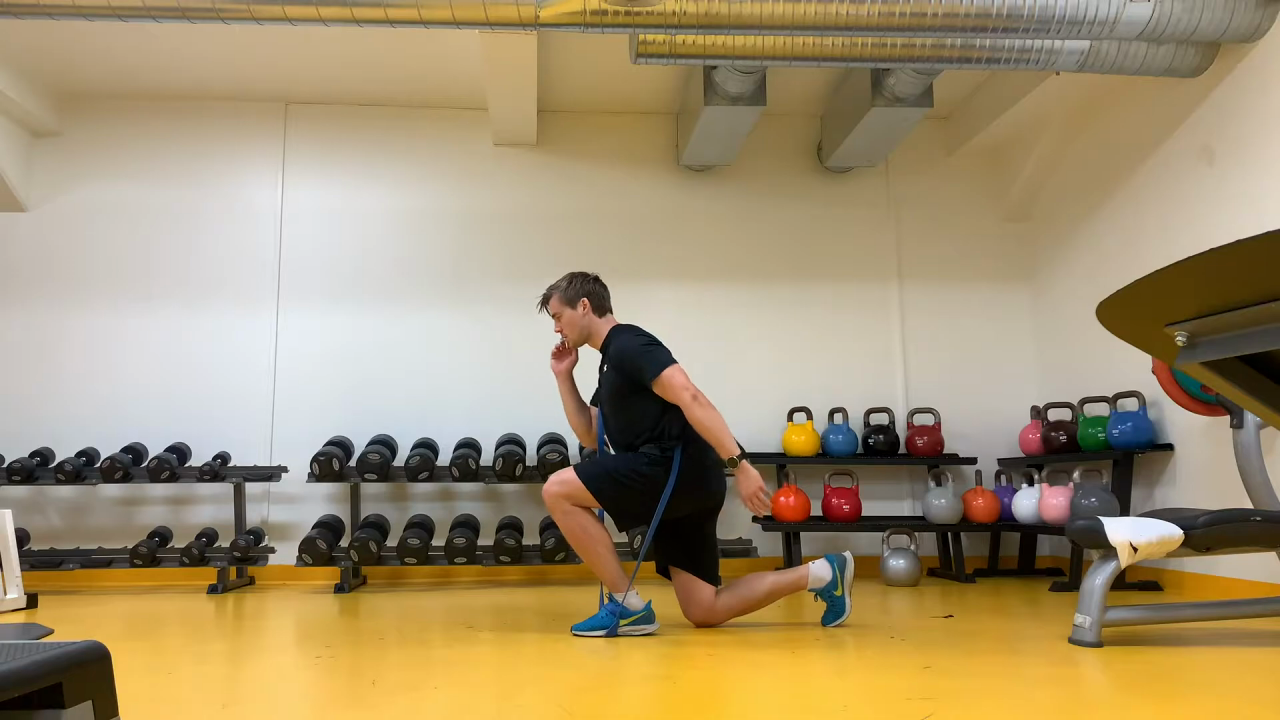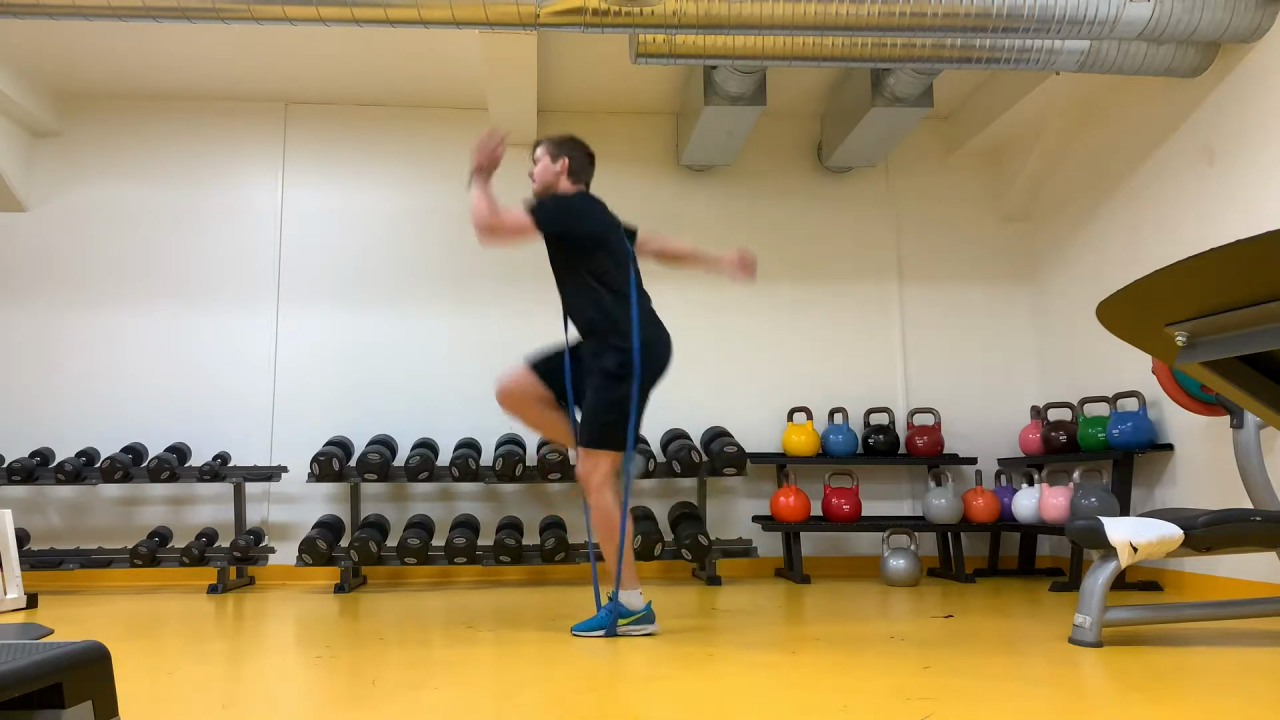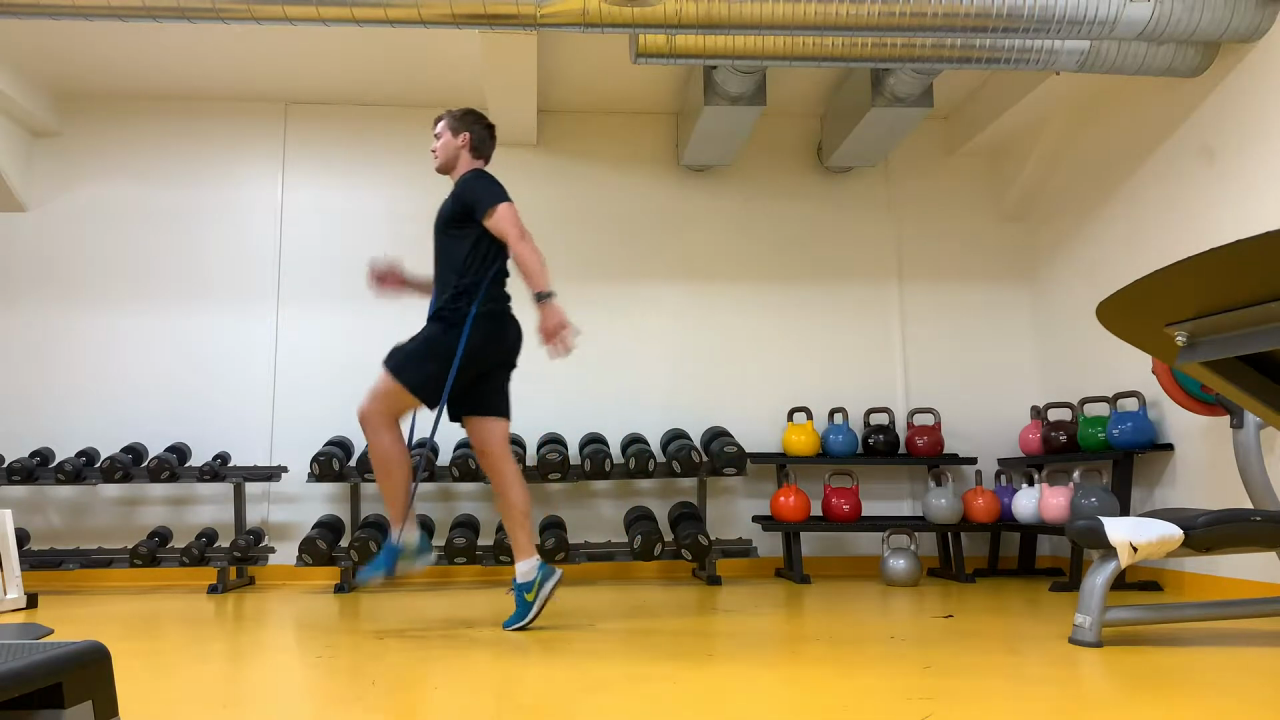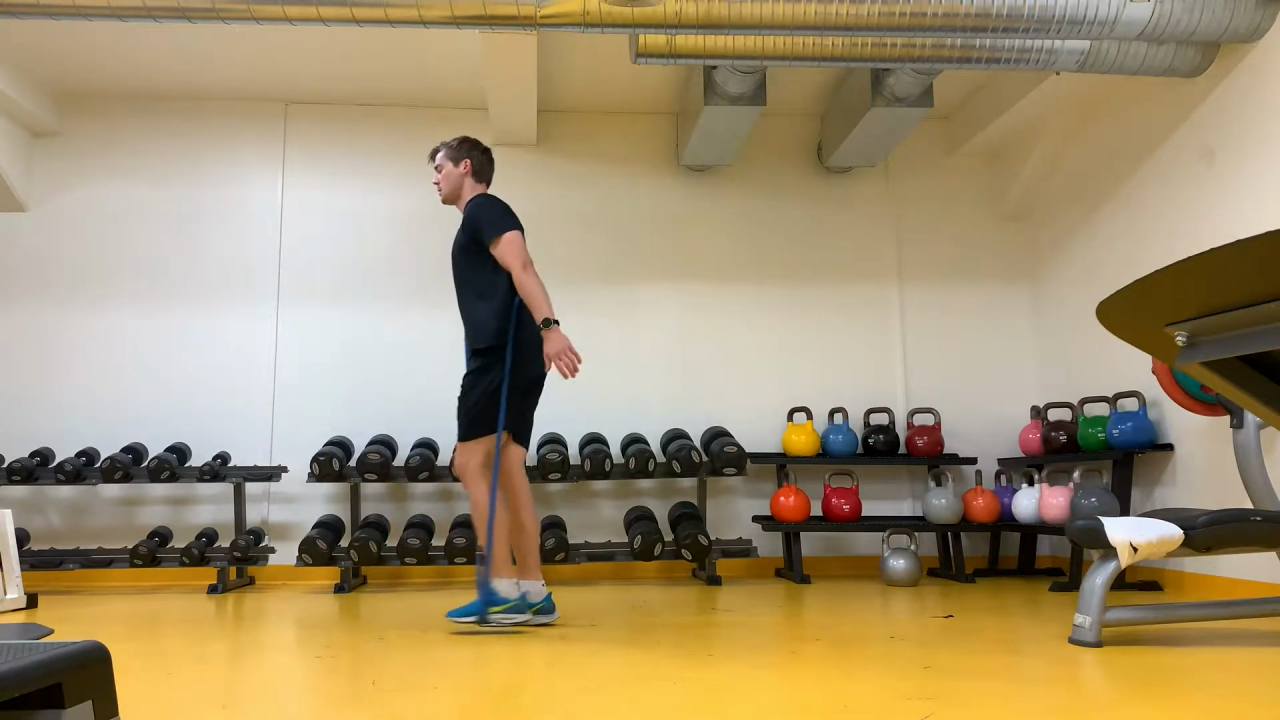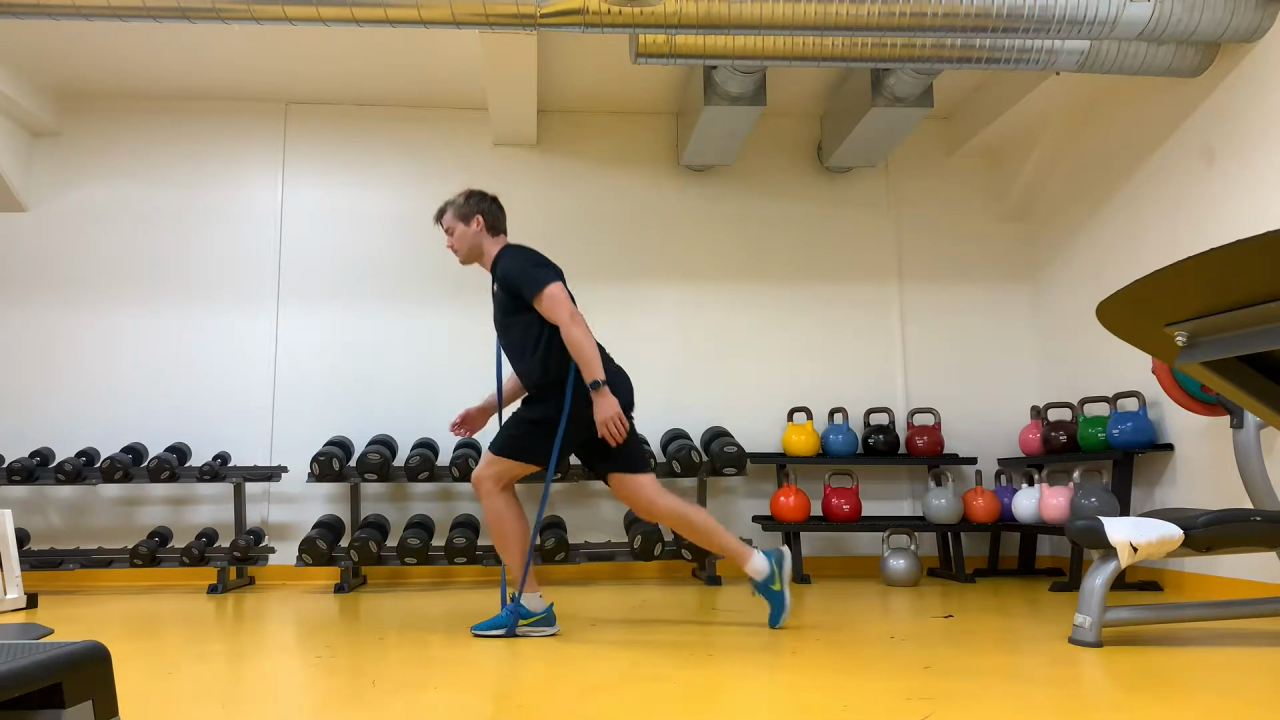
dt=1s
person 1, frame 1
left shoulder: (629, 345)
right shoulder: (612, 360)
left elbow: (691, 398)
right elbow: (590, 436)
left wrist: (738, 465)
right wrist: (564, 378)
left hip: (677, 468)
right hip: (681, 481)
left knee: (558, 490)
right knee: (706, 611)
left ankle: (627, 606)
right ankle: (823, 573)
person 1, frame 2
left shoulder: (566, 209)
right shoulder: (588, 219)
left elbow: (489, 226)
right elbow: (655, 245)
left wrist: (480, 176)
right wrist: (718, 261)
left hip: (626, 354)
right hip: (610, 351)
left knee: (596, 475)
right knee: (512, 392)
left ankle: (630, 604)
person 1, frame 3
left shoulder: (476, 186)
right shoulder: (467, 199)
left elbow: (518, 239)
left wrist: (545, 299)
right wrist: (408, 282)
left hip: (466, 330)
right hip: (481, 335)
left knee: (376, 415)
right knee: (494, 454)
left ankle: (403, 541)
right ankle: (530, 572)
person 1, frame 4
left shoulder: (484, 209)
right shoulder: (483, 218)
left elbow: (521, 268)
left wrist: (548, 327)
right wrist: (479, 367)
left hip: (507, 351)
right hip: (507, 354)
left knee: (472, 463)
right knee: (508, 471)
left ankle: (503, 592)
right ankle: (534, 595)
person 1, frame 5
left shoulder: (514, 264)
right shoulder: (510, 274)
left elbow: (570, 321)
left wrist: (598, 391)
right wrist: (489, 407)
left hip: (580, 392)
right hip: (582, 393)
left knee: (488, 479)
right knee: (649, 501)
left ankle: (531, 606)
right ankle: (763, 566)
